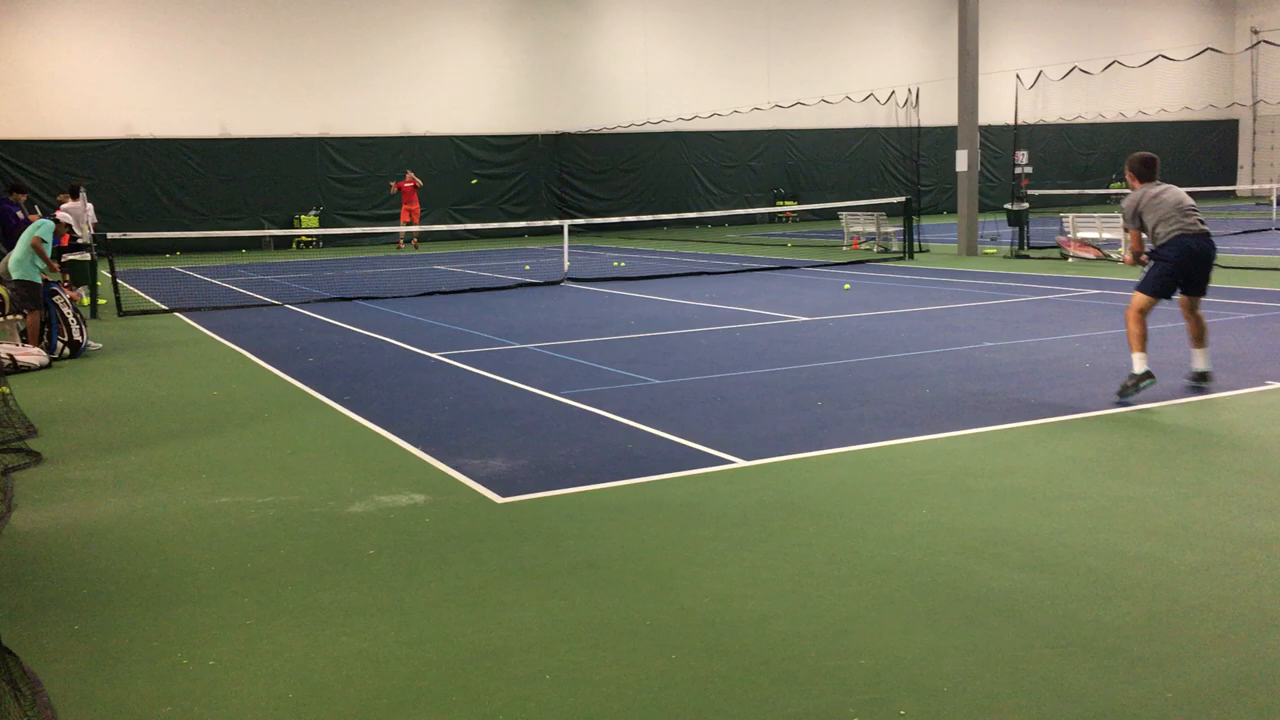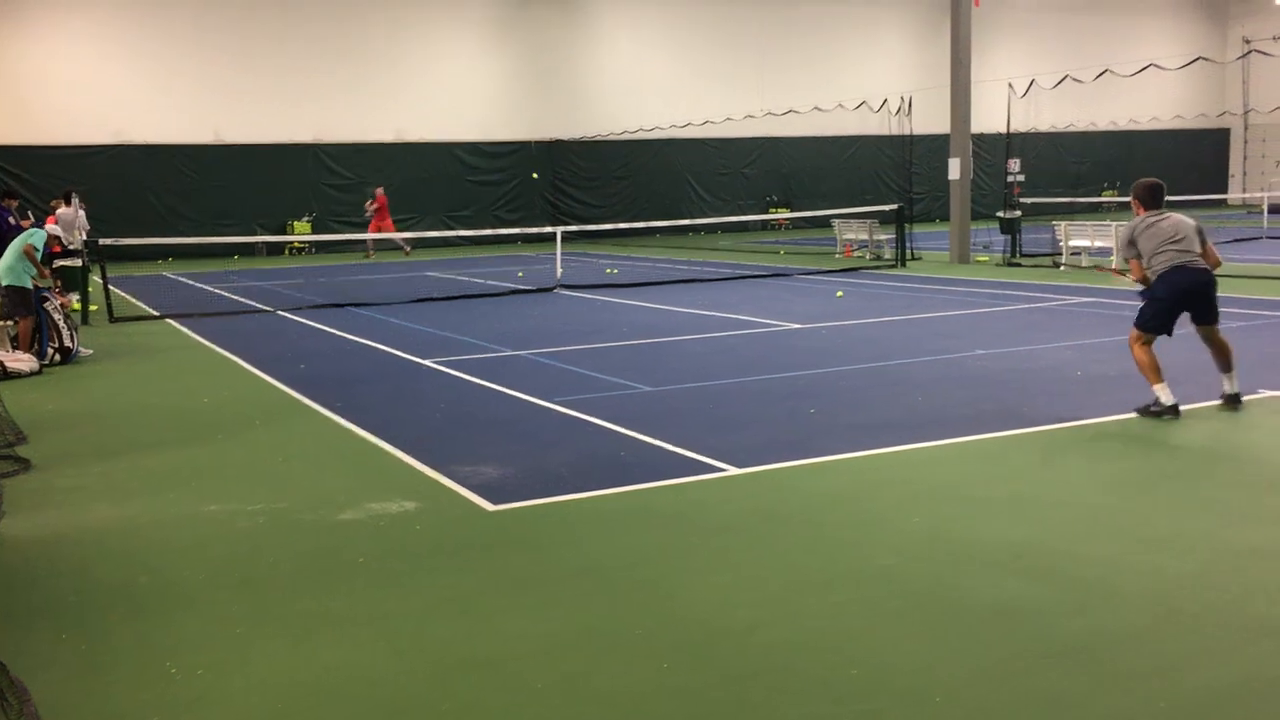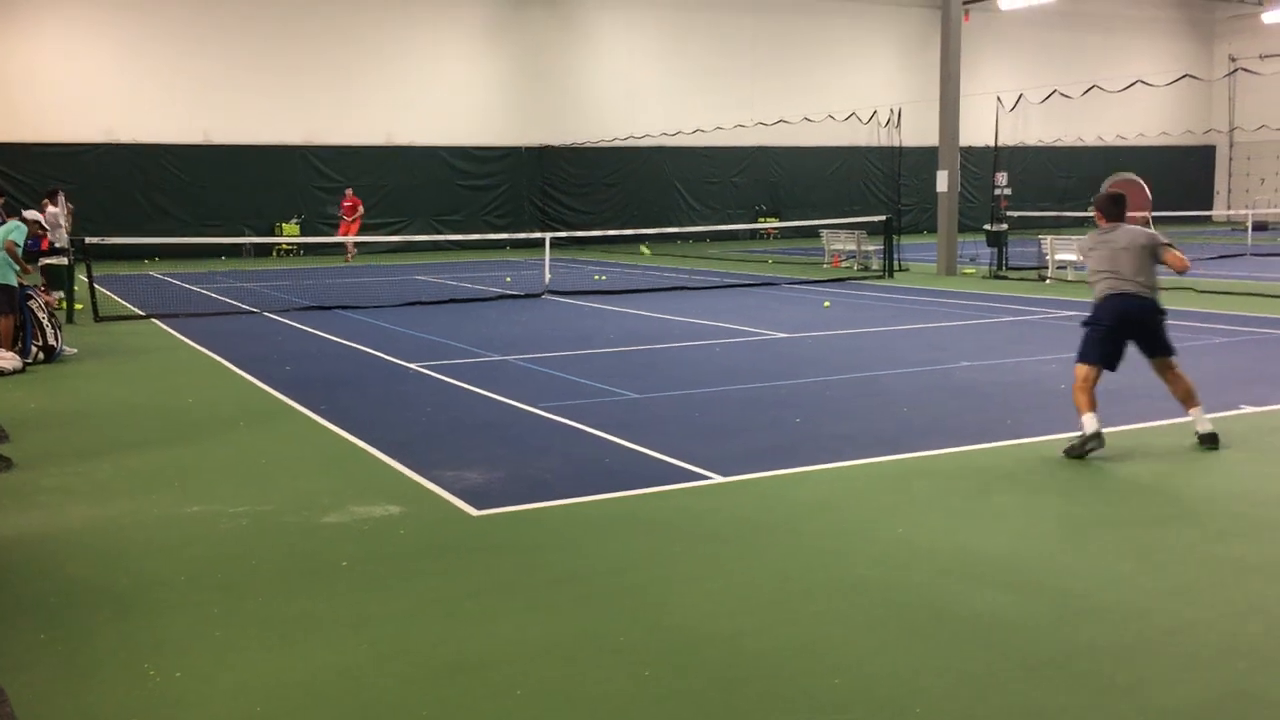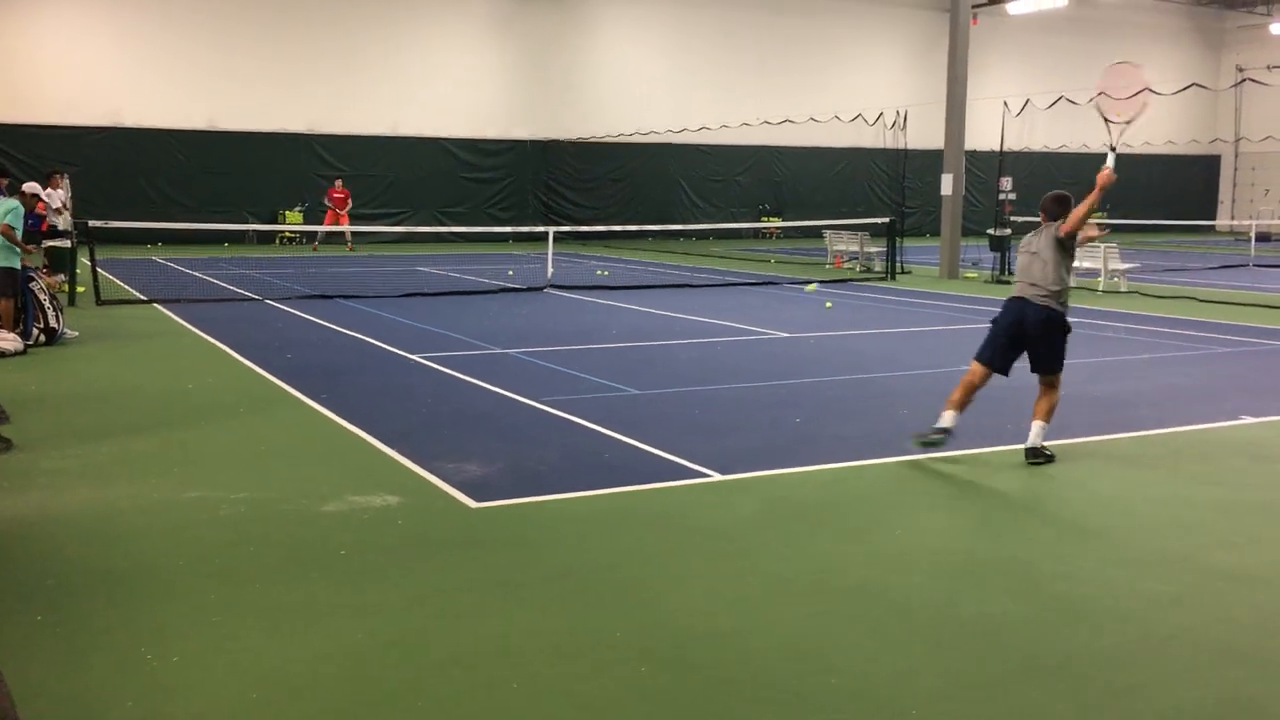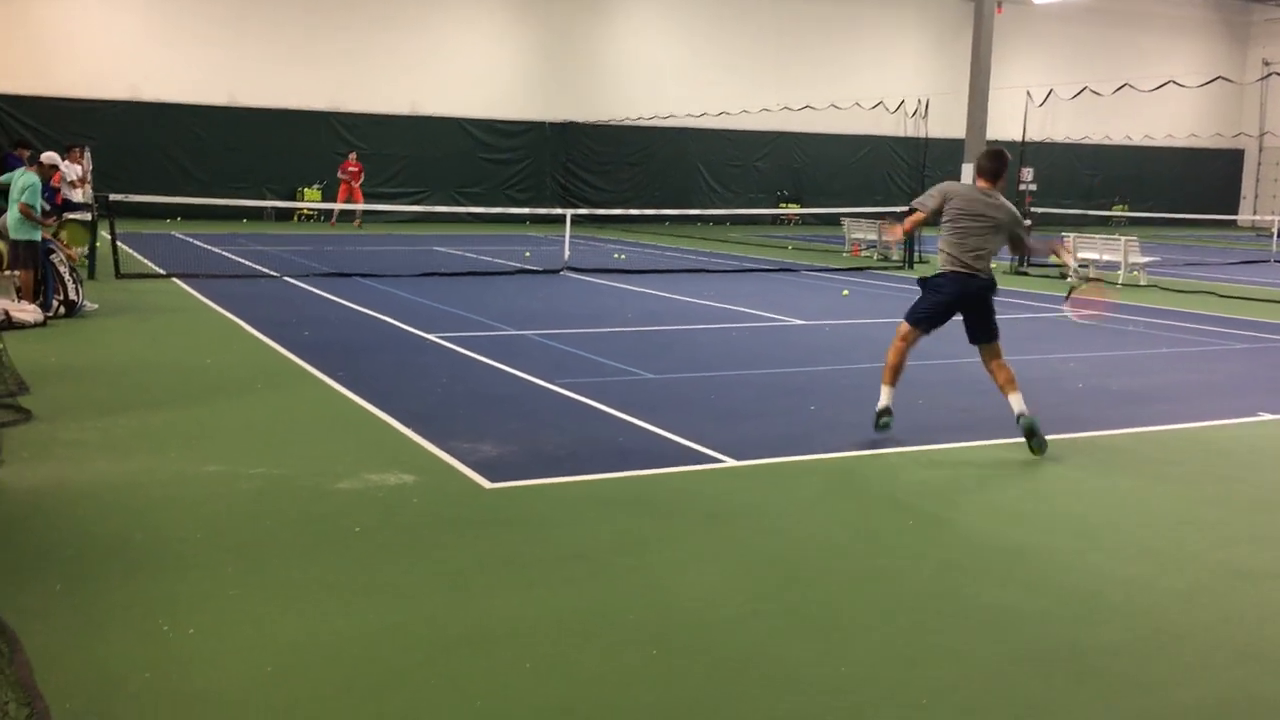
dt=0.3s
person 1, frame 1
left shoulder: (1133, 201)
right shoulder: (1176, 190)
left elbow: (1135, 247)
left wrist: (1135, 258)
right wrist: (1151, 255)
left hip: (1176, 249)
right hip: (1204, 244)
left knee: (1135, 309)
right knee: (1190, 308)
left ankle: (1140, 371)
right ankle: (1201, 369)
person 1, frame 2
left shoulder: (1131, 229)
right shoulder: (1187, 221)
left elbow: (1139, 275)
right elbow: (1215, 261)
left wrist: (1152, 285)
left hip: (1169, 283)
right hip: (1203, 279)
left knee: (1139, 342)
right knee: (1212, 336)
left ankle: (1166, 401)
right ankle: (1232, 390)
person 1, frame 3
left shoulder: (1088, 243)
right shoulder: (1144, 235)
right elbow: (1182, 266)
right wrist: (1161, 250)
left hip: (1108, 308)
right hip: (1145, 307)
left knee: (1083, 383)
right knee: (1168, 371)
left ankle: (1091, 433)
right ankle: (1205, 430)
person 1, frame 4
left shoulder: (1030, 239)
right shoulder: (1061, 232)
right elbow: (1070, 226)
left wrist: (1083, 237)
right wrist: (1099, 189)
left hip: (1016, 310)
right hip: (1049, 318)
left knee: (973, 380)
right knee: (1050, 386)
left ankle: (944, 427)
right ankle: (1035, 444)
person 1, frame 5
left shoulder: (950, 190)
right shoulder: (1008, 211)
left elbow: (913, 223)
right elbow: (1024, 249)
left wrist: (901, 230)
right wrist: (1060, 252)
left hip: (946, 283)
right hip: (980, 286)
left knee: (903, 339)
right knee: (993, 360)
left ankle: (884, 407)
right ankle: (1023, 416)
